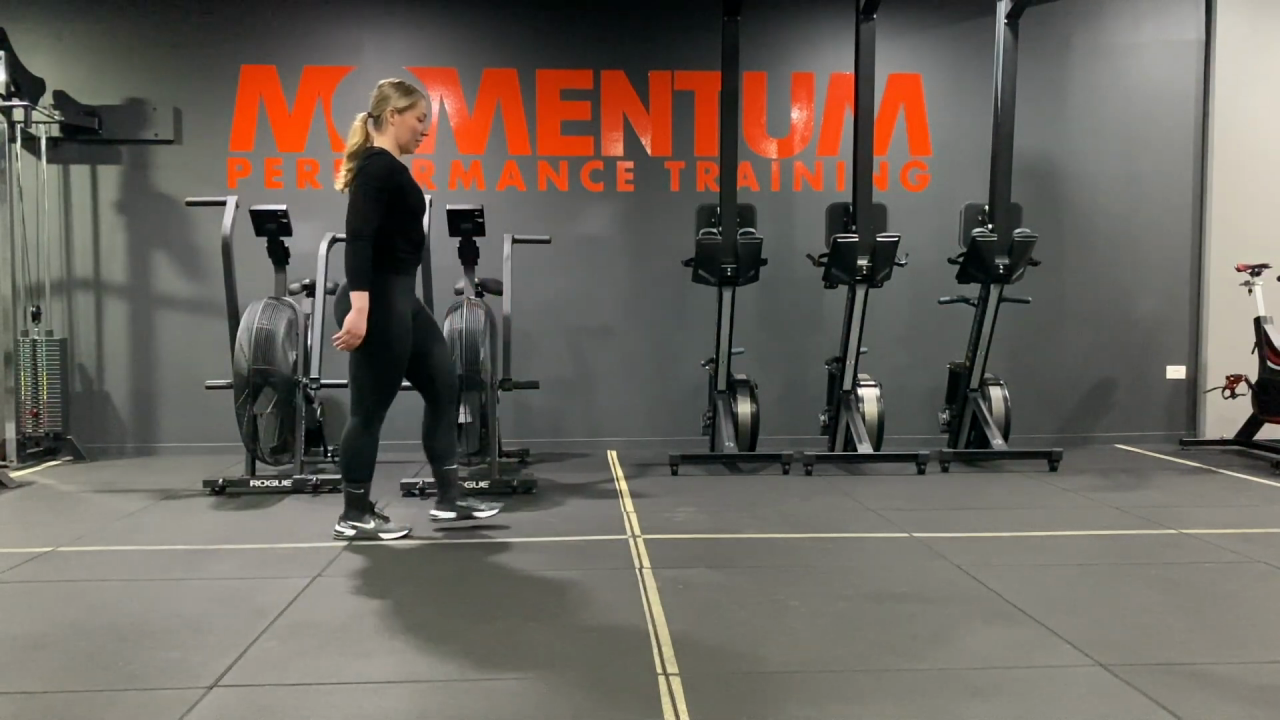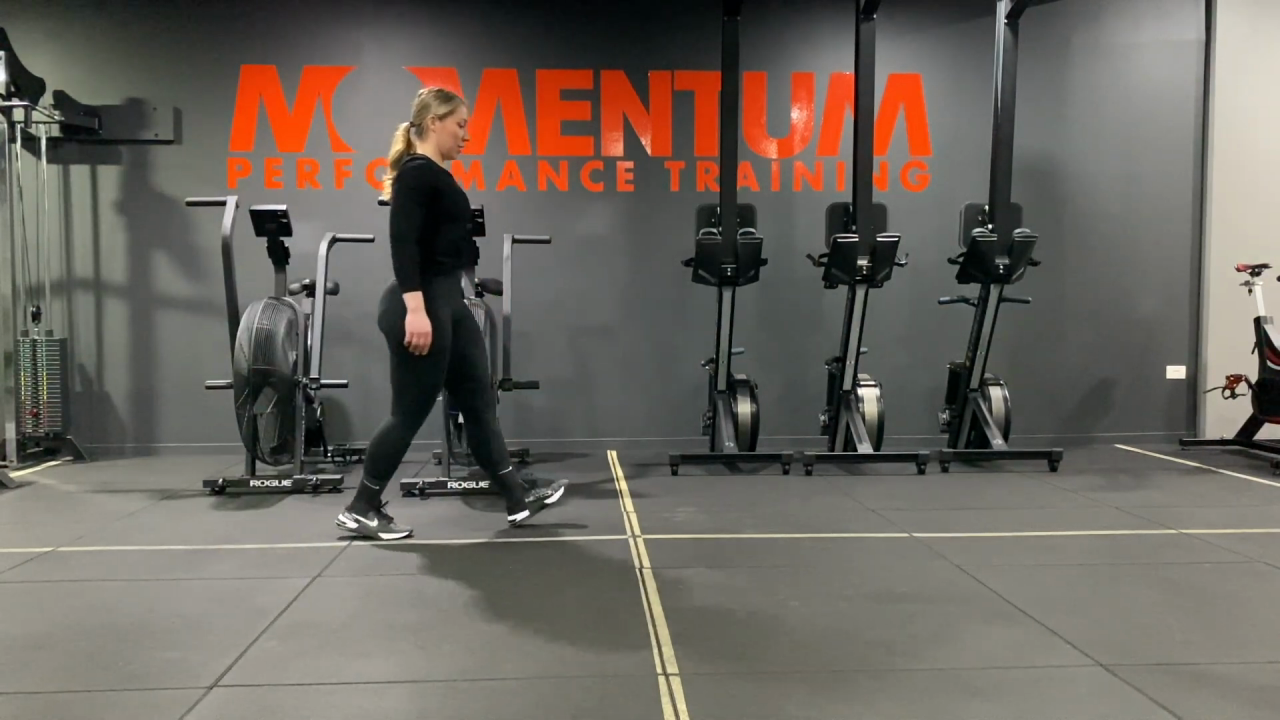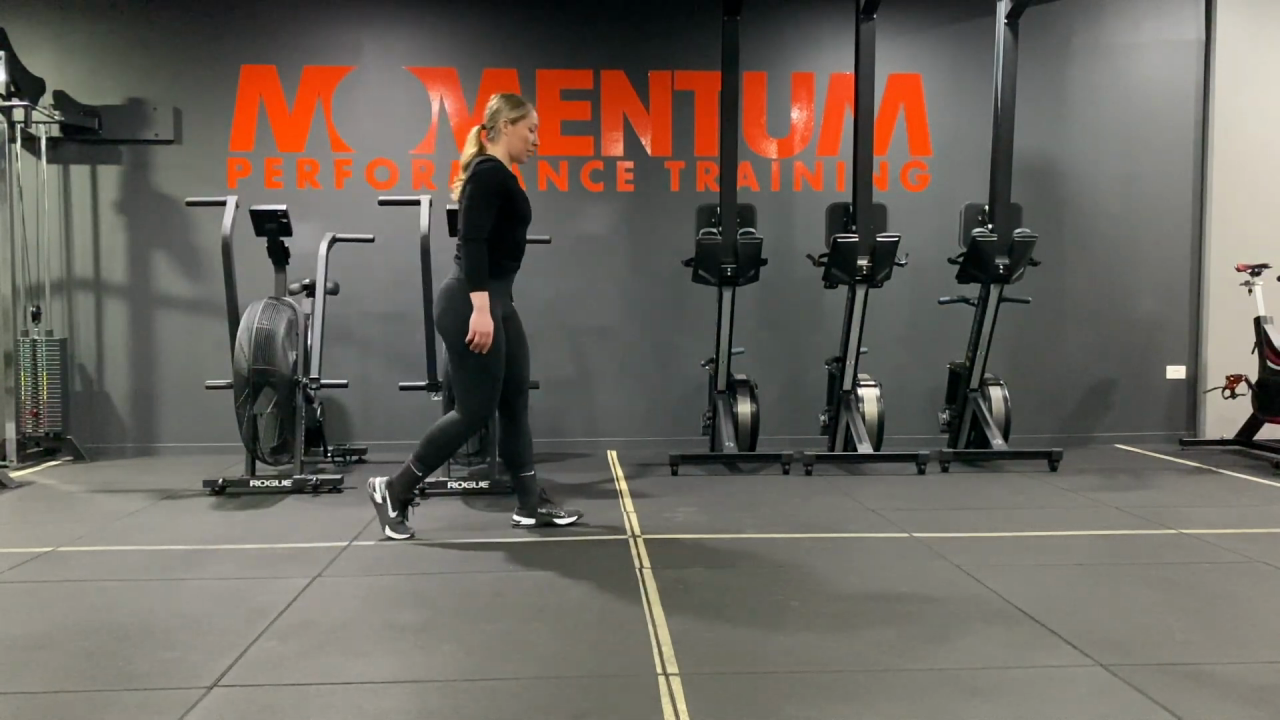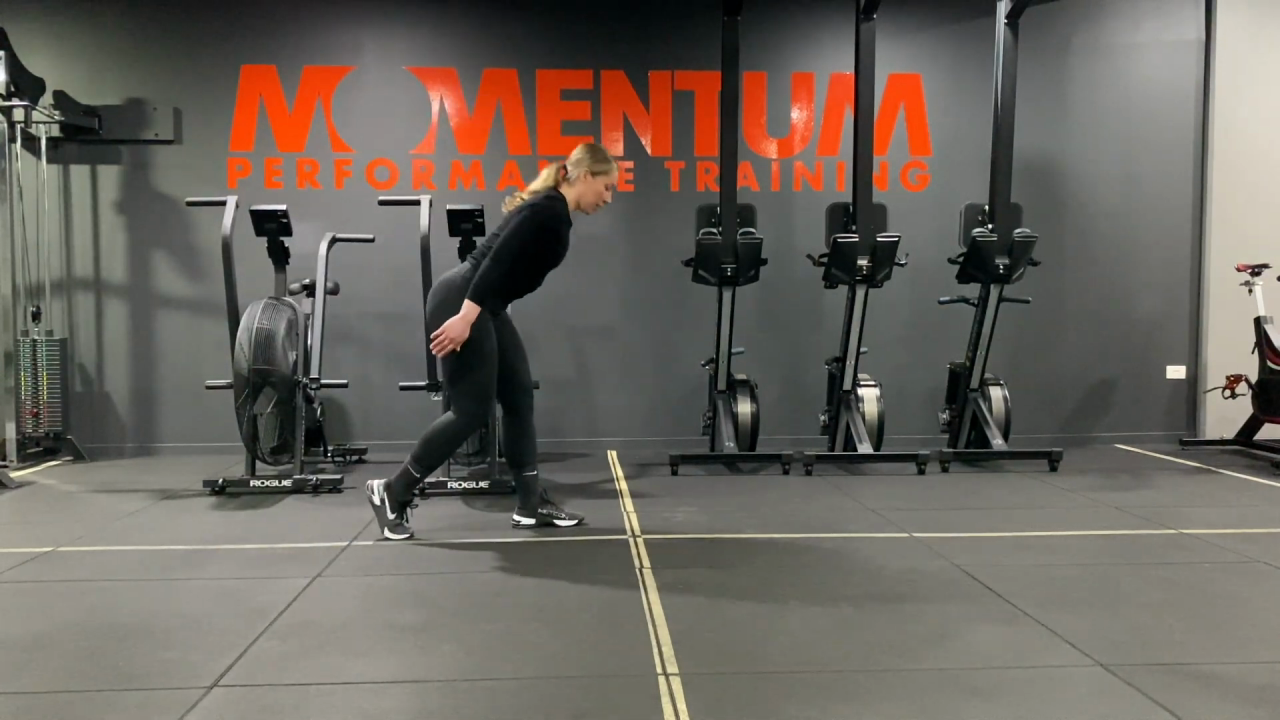
dt=0.4s
person 1, frame 1
left shoulder: (389, 168)
right shoulder: (376, 167)
right elbow: (359, 238)
right wrist: (359, 307)
left hip: (400, 299)
right hip: (379, 302)
left knee: (444, 389)
right knee: (370, 408)
left ankle: (448, 497)
right ankle: (355, 515)
person 1, frame 2
left shoulder: (436, 175)
right shoulder: (416, 173)
right elbow: (402, 244)
right wrist: (414, 309)
left hip: (449, 302)
right hip: (422, 305)
left knee: (479, 401)
right knee: (411, 410)
left ankle: (518, 497)
right ankle: (362, 508)
person 1, frame 3
left shoulder: (500, 175)
right shoulder: (488, 173)
right elbow: (473, 244)
right wrist: (480, 309)
left hip: (495, 301)
right hip: (472, 304)
left knee: (515, 403)
right knee: (474, 410)
left ankle: (531, 503)
right ankle: (394, 490)
person 1, frame 4
left shoulder: (553, 211)
right shoulder: (549, 210)
right elbow: (497, 259)
left wrist: (474, 312)
right wrist: (464, 317)
left hip: (483, 305)
right hip: (464, 304)
left knee: (519, 399)
right knee: (471, 410)
left ankle: (531, 503)
right ankle: (392, 494)
